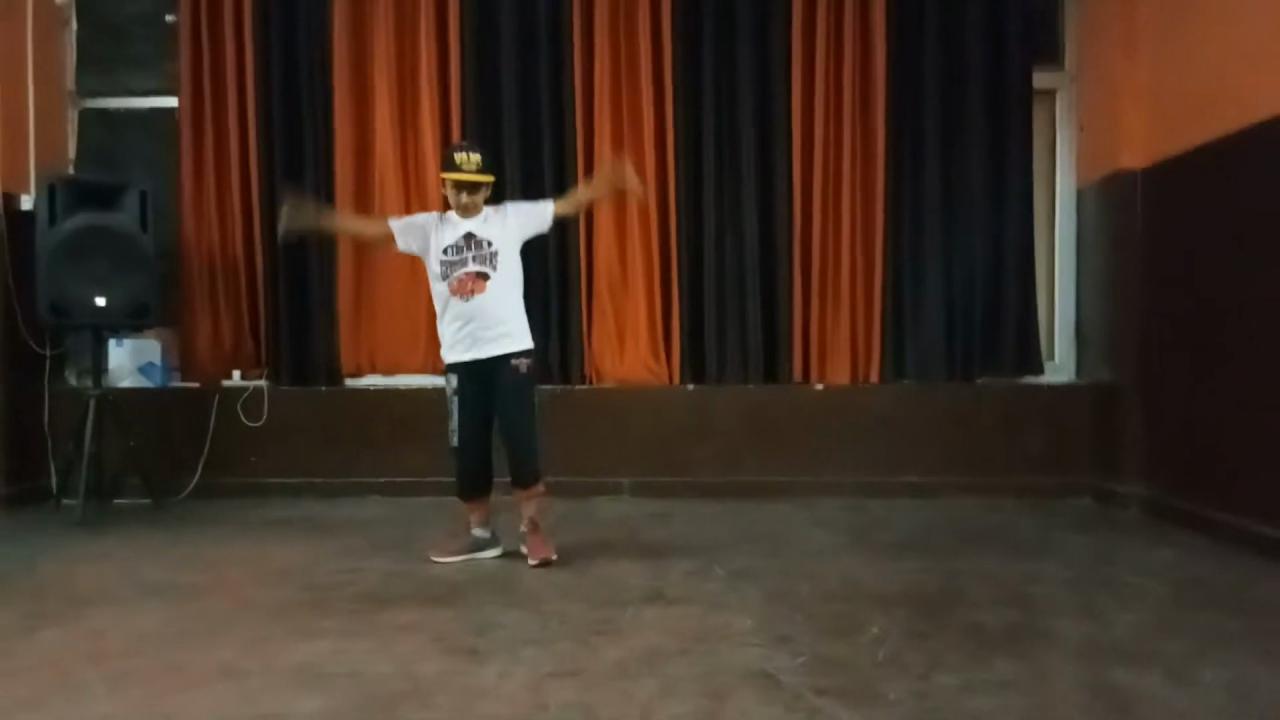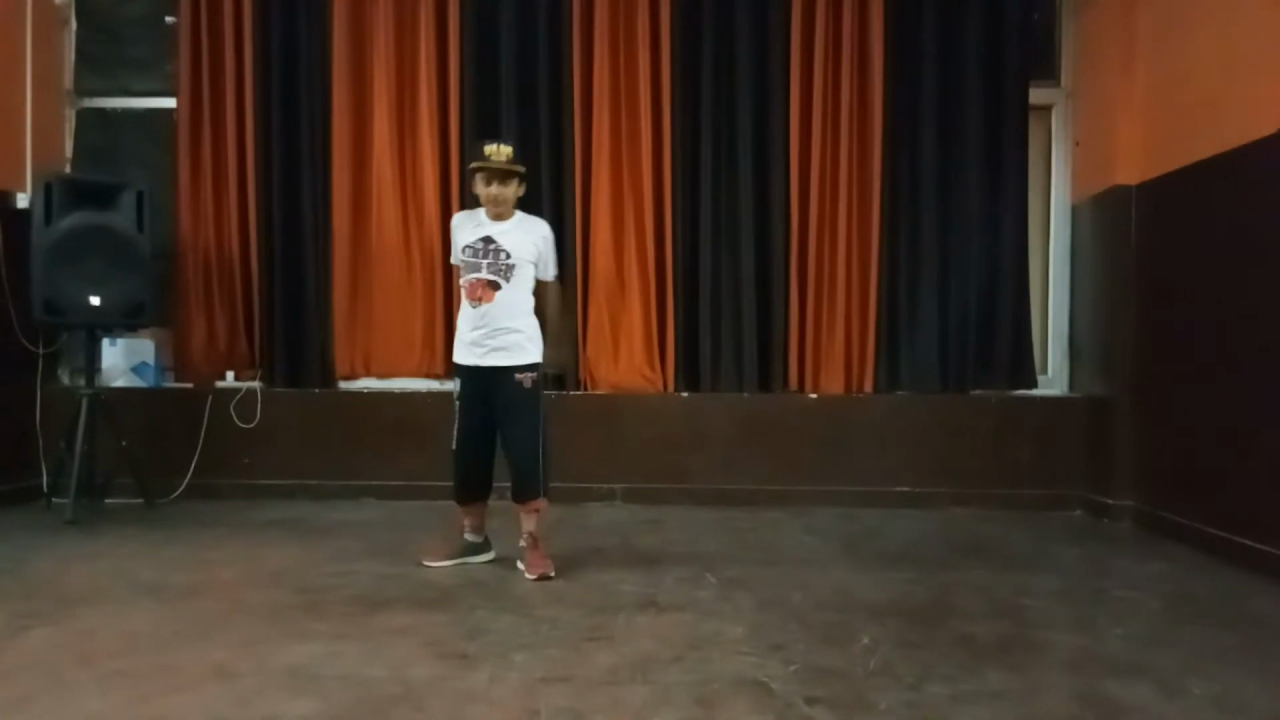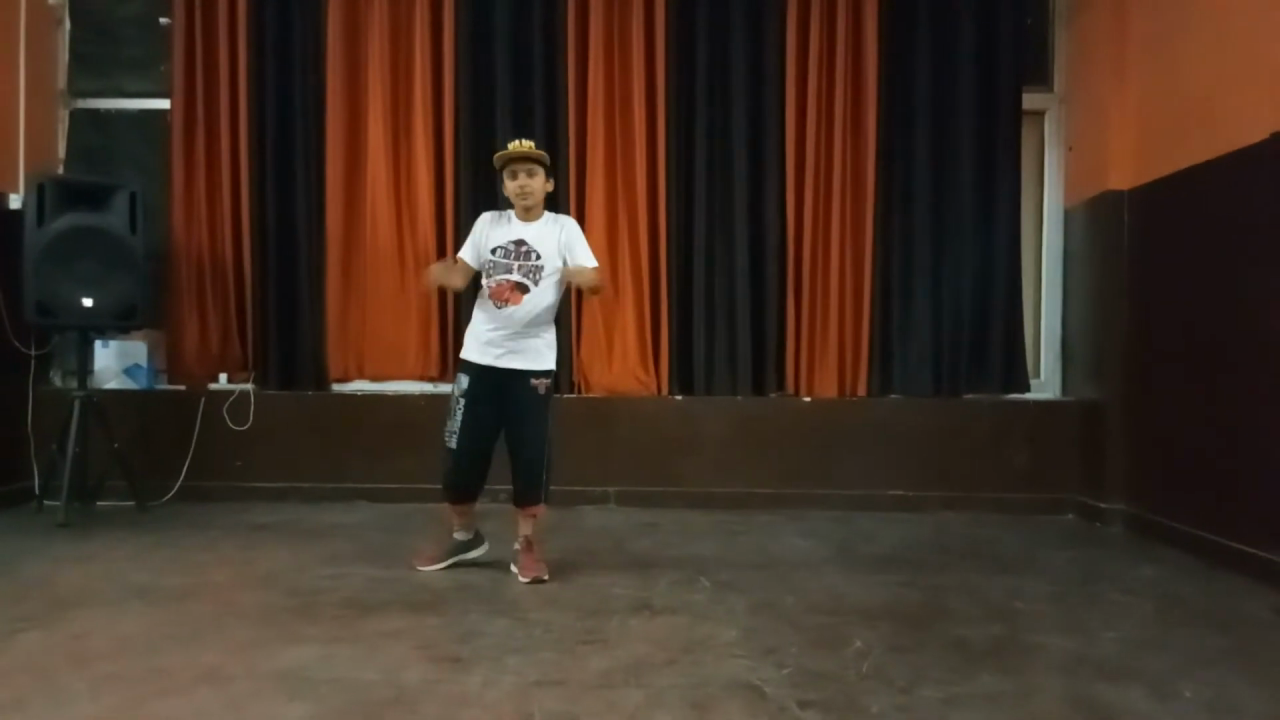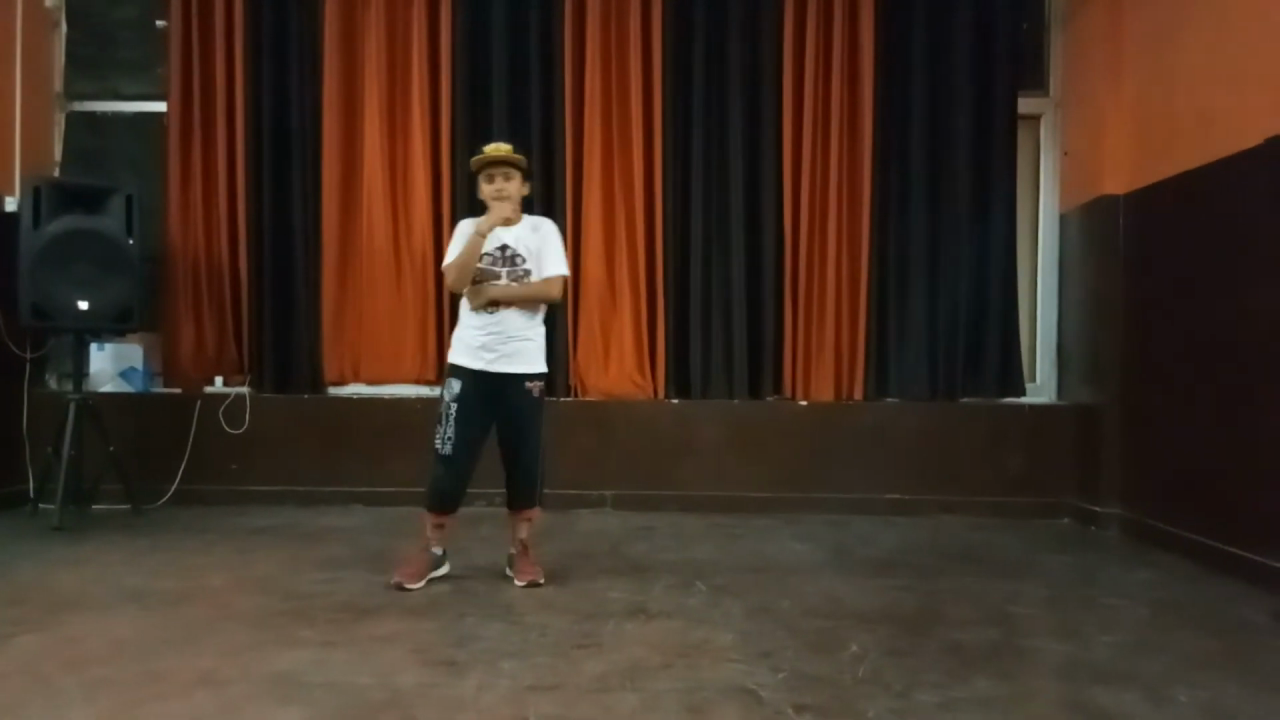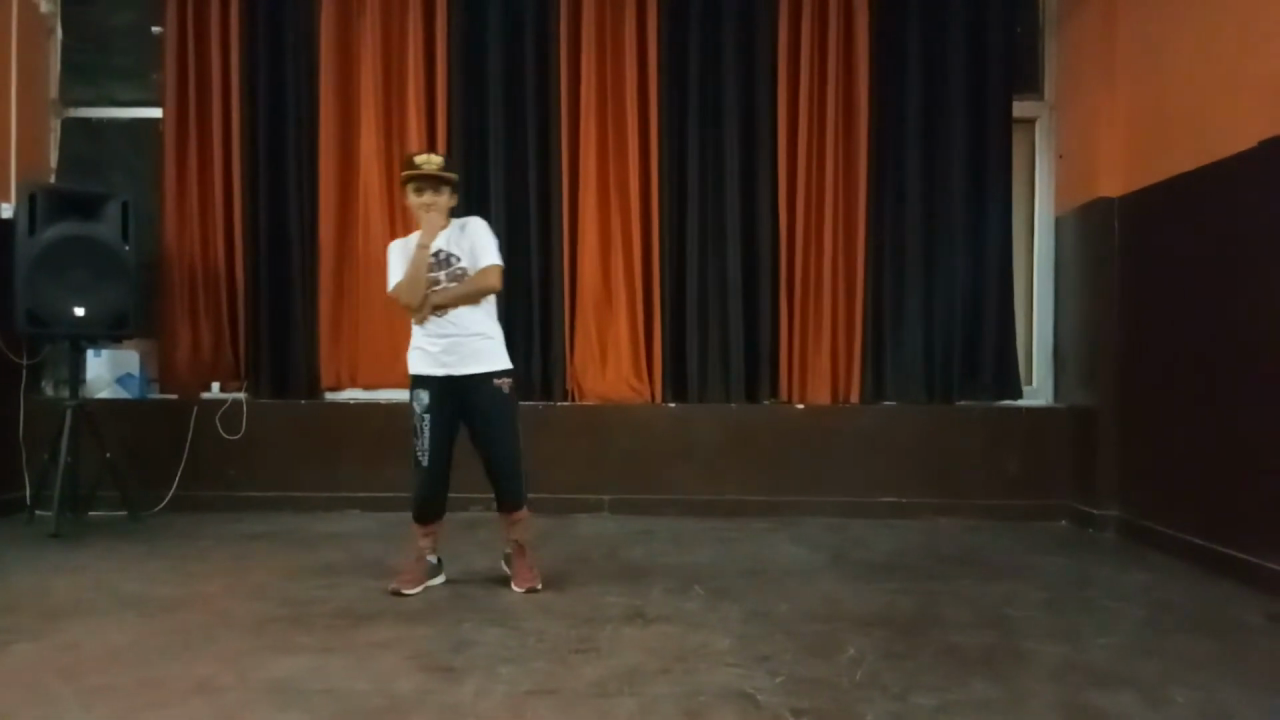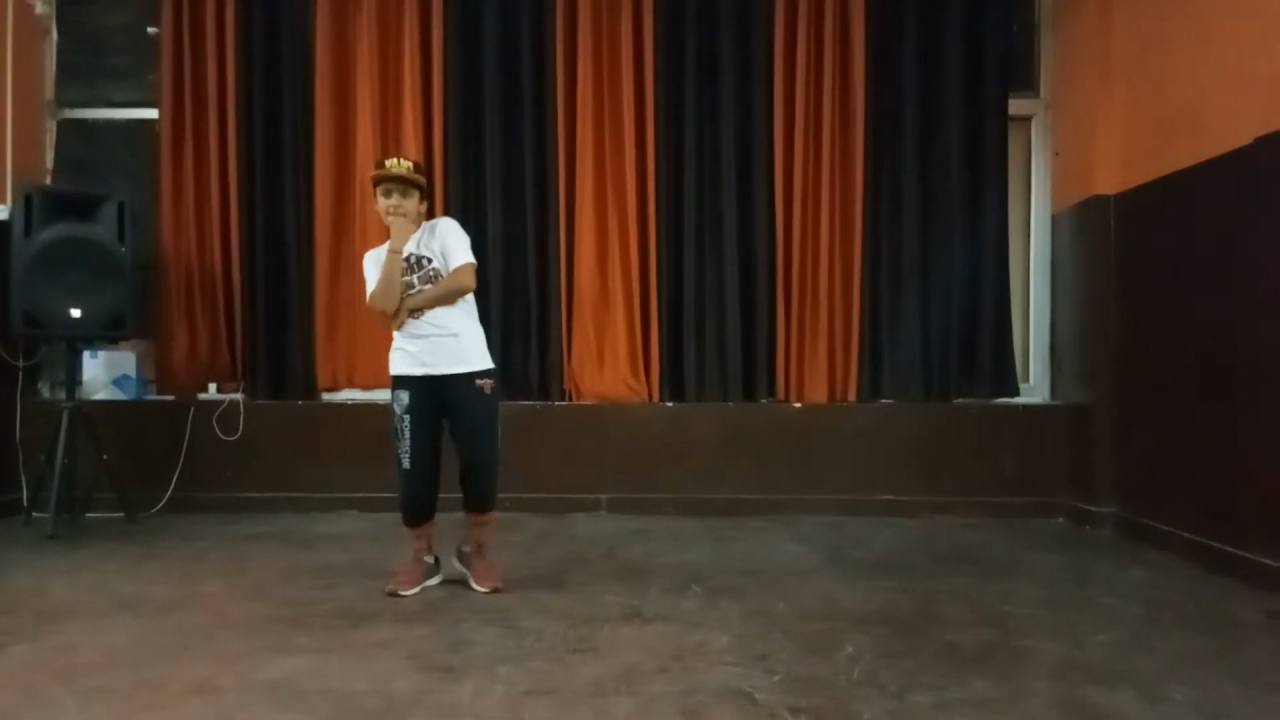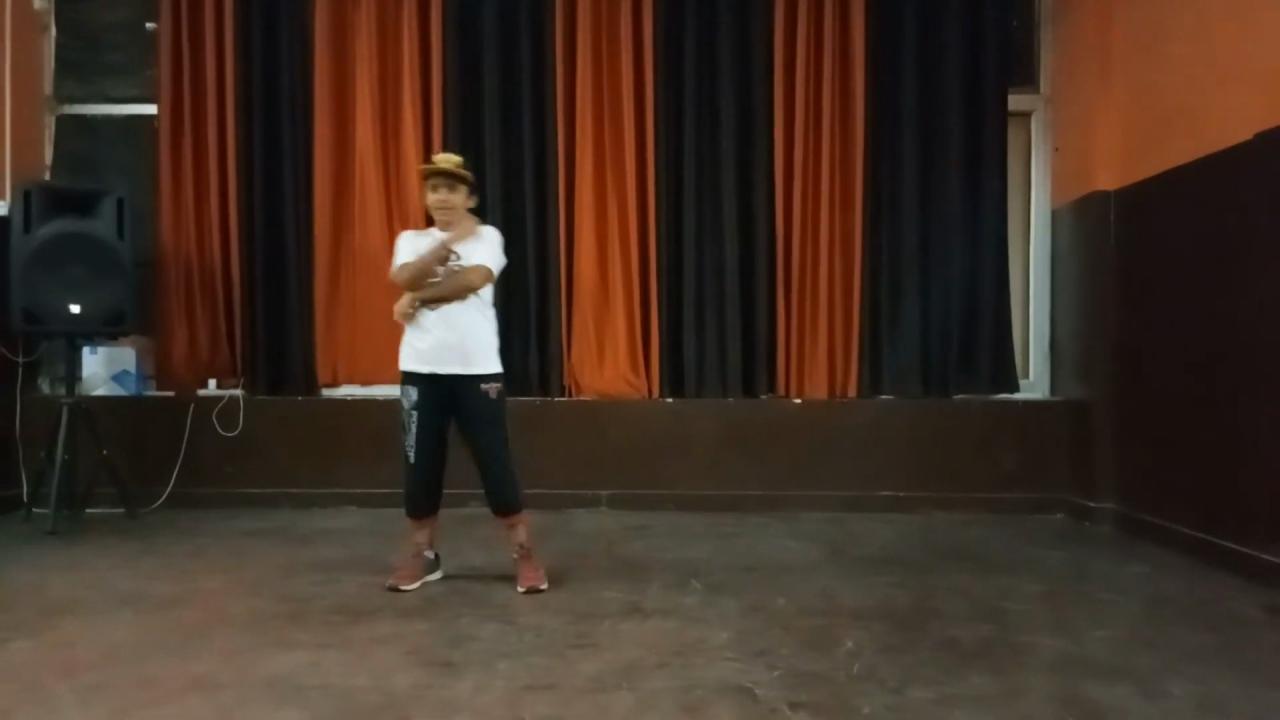
dt=0.4s
person 1, frame 1
left shoulder: (511, 216)
right shoulder: (428, 226)
left elbow: (567, 206)
right elbow: (372, 229)
left wrist: (611, 180)
right wrist: (319, 217)
left hip: (510, 349)
right hip: (459, 356)
left knee: (521, 440)
right knee: (467, 446)
left ankle: (532, 529)
right ankle: (480, 532)
person 1, frame 2
left shoulder: (535, 231)
right shoulder: (461, 224)
left elbow: (546, 290)
left wrist: (553, 342)
left hip: (518, 360)
right hip: (468, 360)
left knee: (525, 452)
right knee: (467, 453)
left ankle: (531, 543)
right ankle: (472, 537)
person 1, frame 3
left shoulder: (564, 228)
right shoulder: (489, 224)
left elbow: (593, 278)
right elbow: (460, 278)
left wrist: (578, 274)
right wrist: (446, 274)
left hip: (532, 362)
right hip: (479, 357)
left knee: (530, 456)
right knee: (463, 450)
left ankle: (526, 546)
right ankle: (463, 535)
person 1, frame 4
left shoulder: (543, 230)
right shoulder: (467, 229)
left elbow: (552, 290)
right elbow: (456, 282)
left wrist: (489, 291)
right wrist: (486, 226)
left hip: (523, 365)
right hip: (469, 362)
left knee: (524, 460)
right knee: (452, 456)
left ankle: (520, 551)
right ankle: (432, 549)
person 1, frame 5
left shoulder: (473, 228)
right shoulder: (400, 249)
left elbow: (490, 281)
right elbow: (408, 300)
left wrist: (433, 299)
right wrist: (426, 240)
left hip: (488, 365)
right hip: (430, 370)
left knee: (504, 461)
right knee: (430, 466)
left ankle: (518, 551)
right ankle: (426, 557)
person 1, frame 6
left shoulder: (445, 230)
right shoulder: (376, 257)
left elbow: (464, 281)
right elbow: (385, 308)
left wrist: (410, 304)
right wrist: (396, 247)
left hip: (468, 365)
right hip: (412, 372)
left knee: (481, 459)
right knee: (415, 468)
left ankle: (475, 549)
right ankle: (422, 558)
person 1, frame 7
left shoulder: (487, 236)
right shoulder: (411, 239)
left elbow: (470, 281)
right elbow: (402, 278)
left wrist: (416, 298)
right wrist: (444, 242)
left hip: (477, 369)
right hip: (421, 368)
left knee: (495, 464)
right knee: (422, 463)
left ankle: (523, 553)
right ankle: (423, 553)
